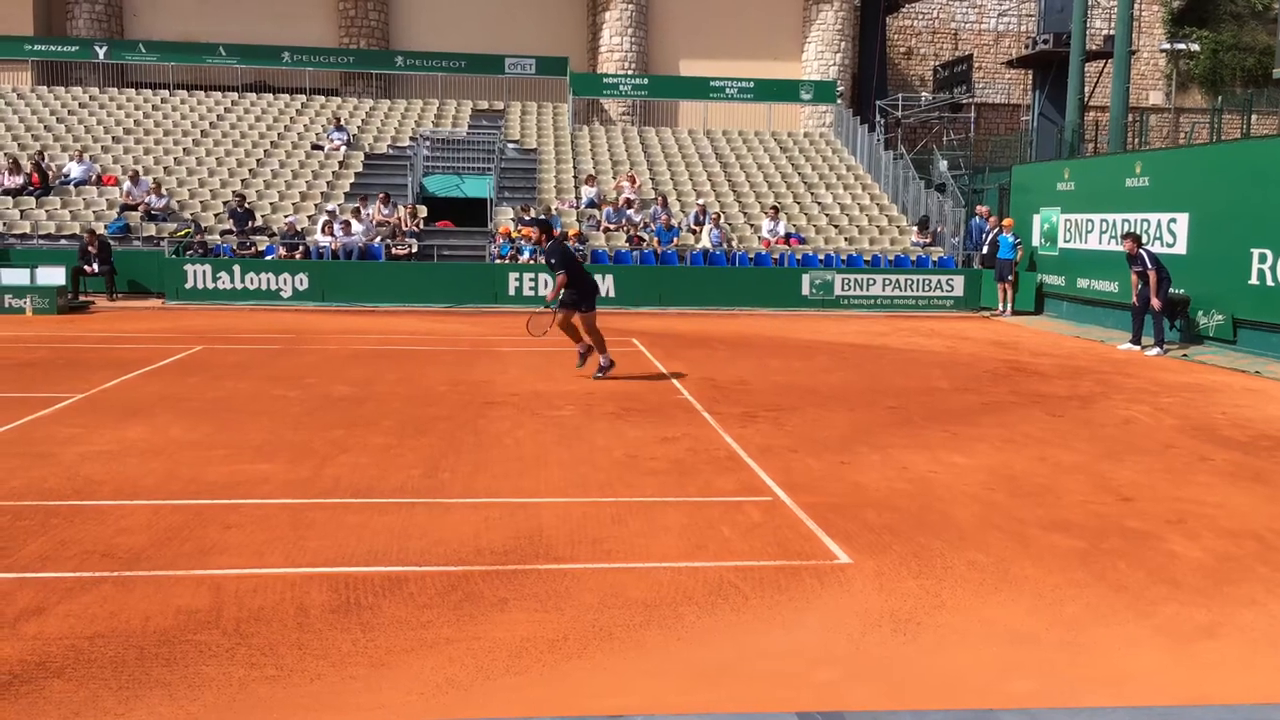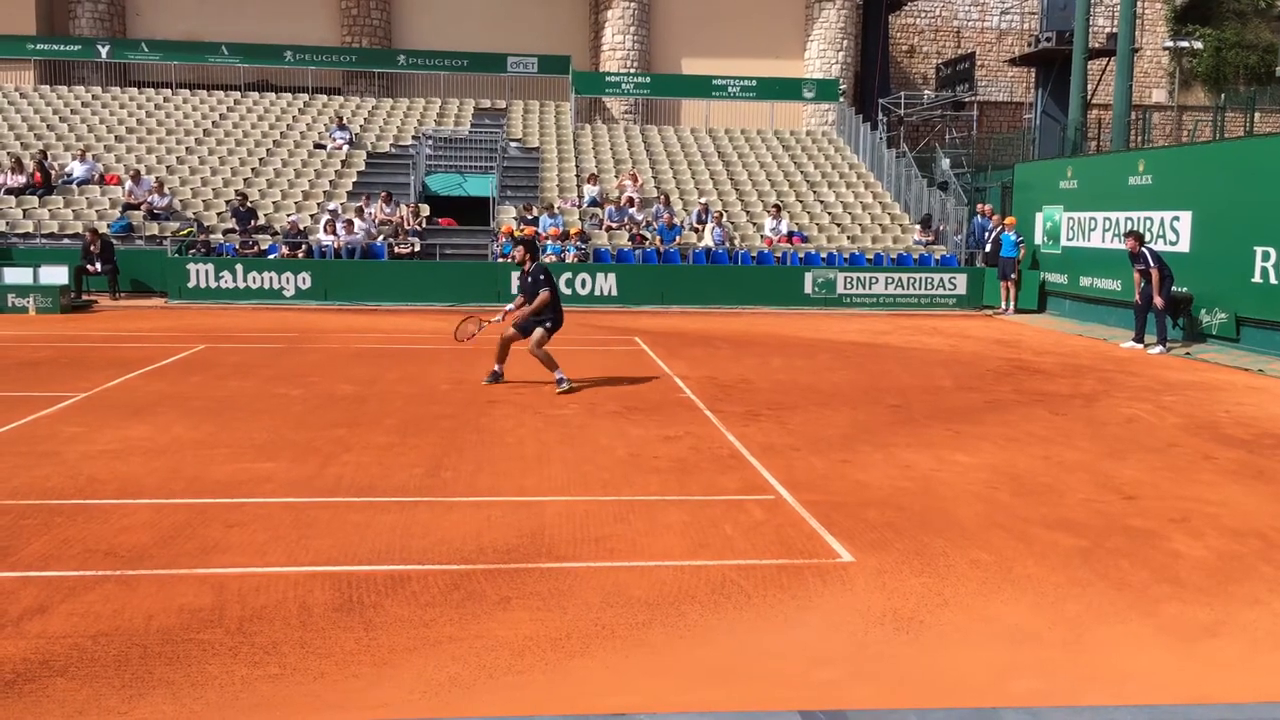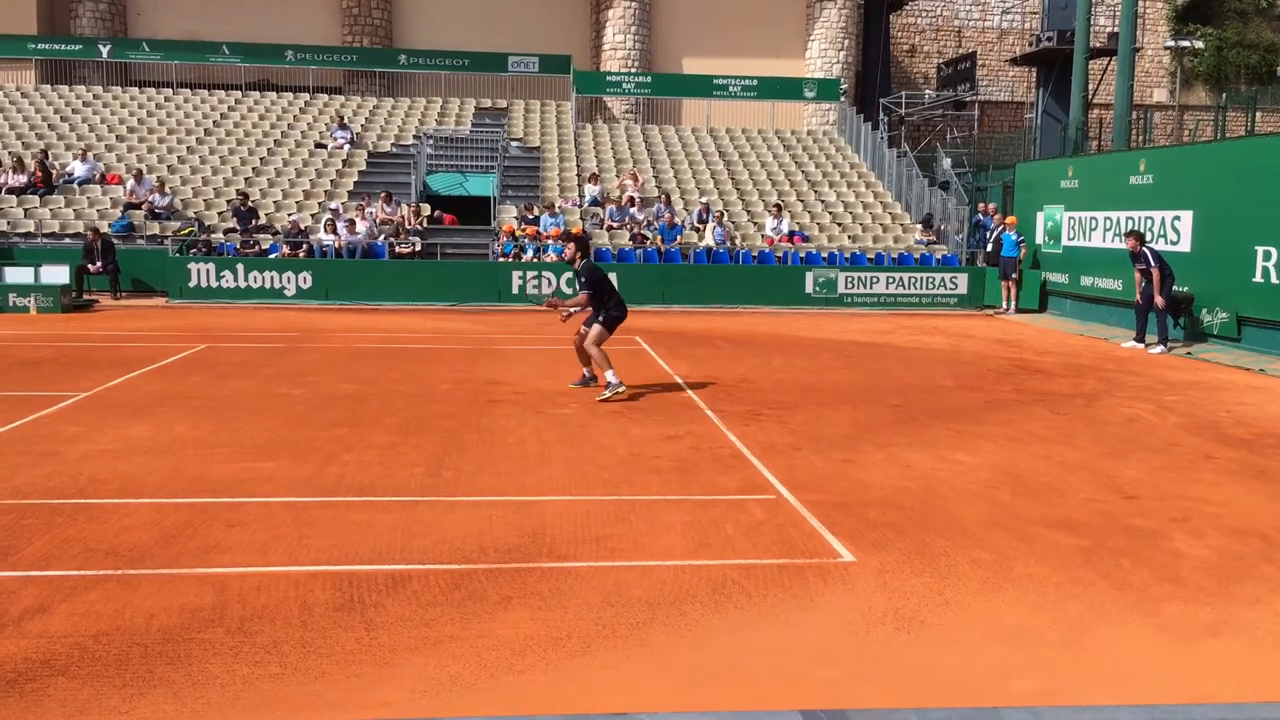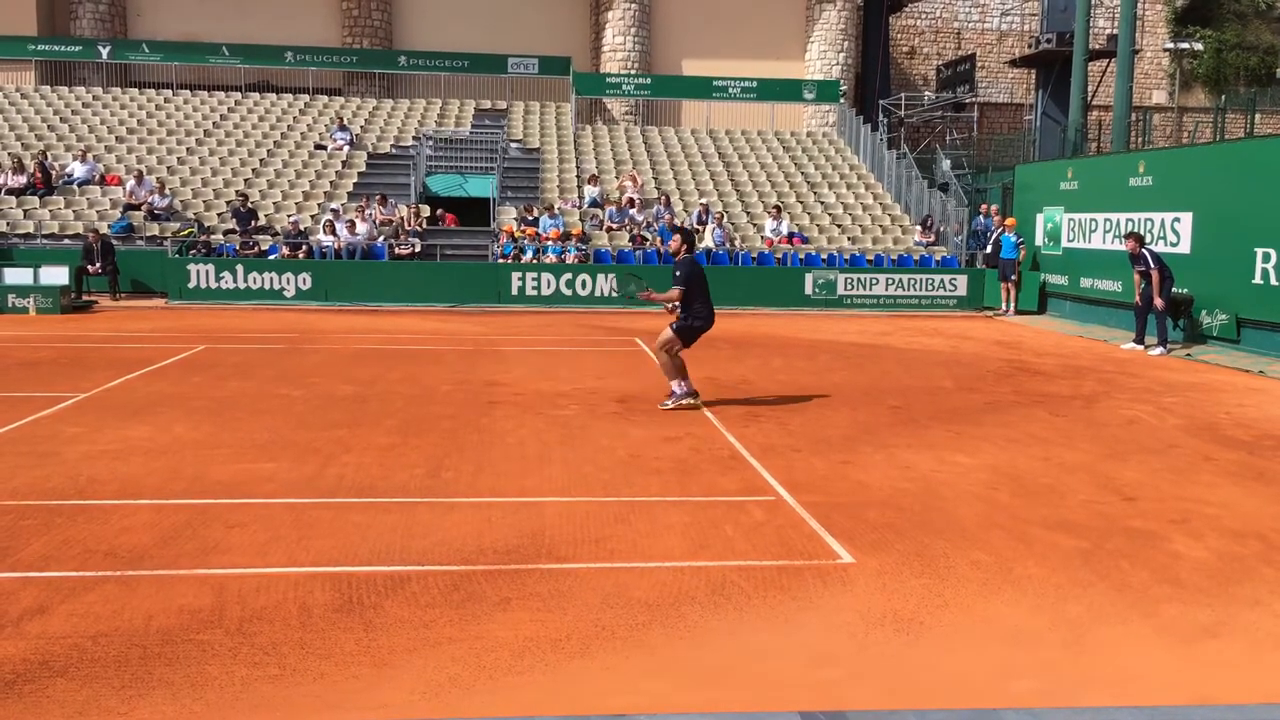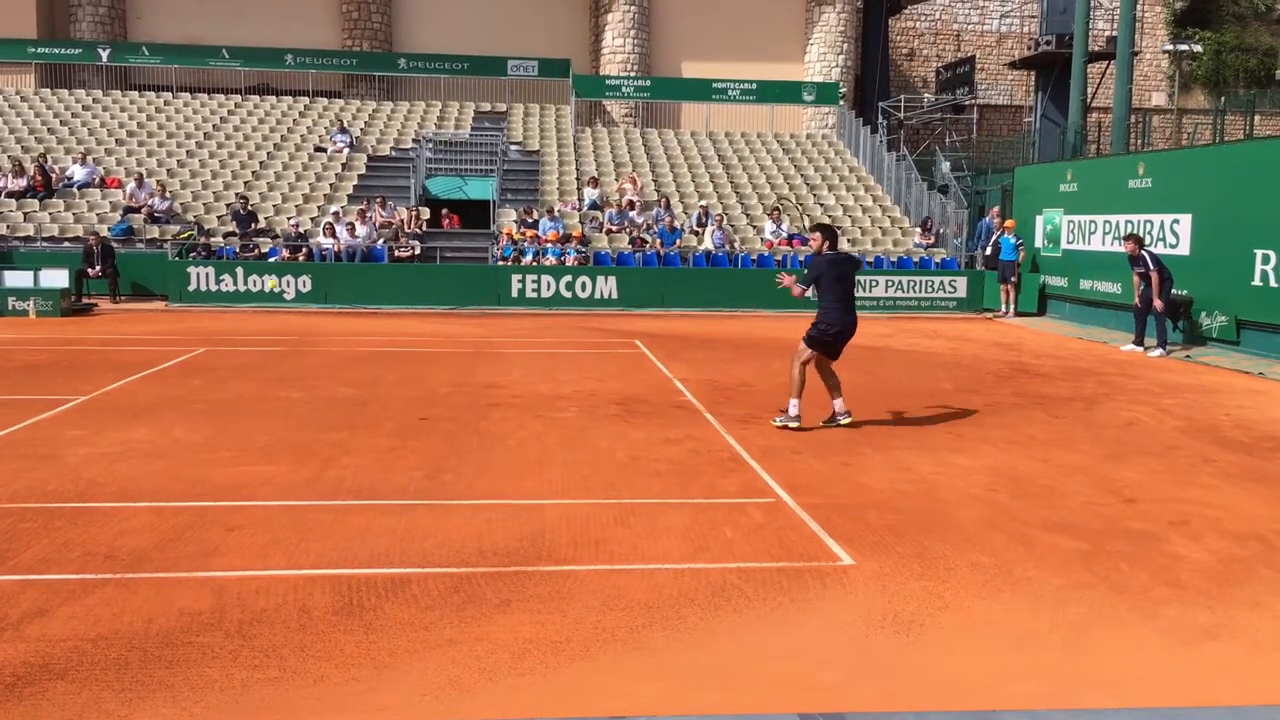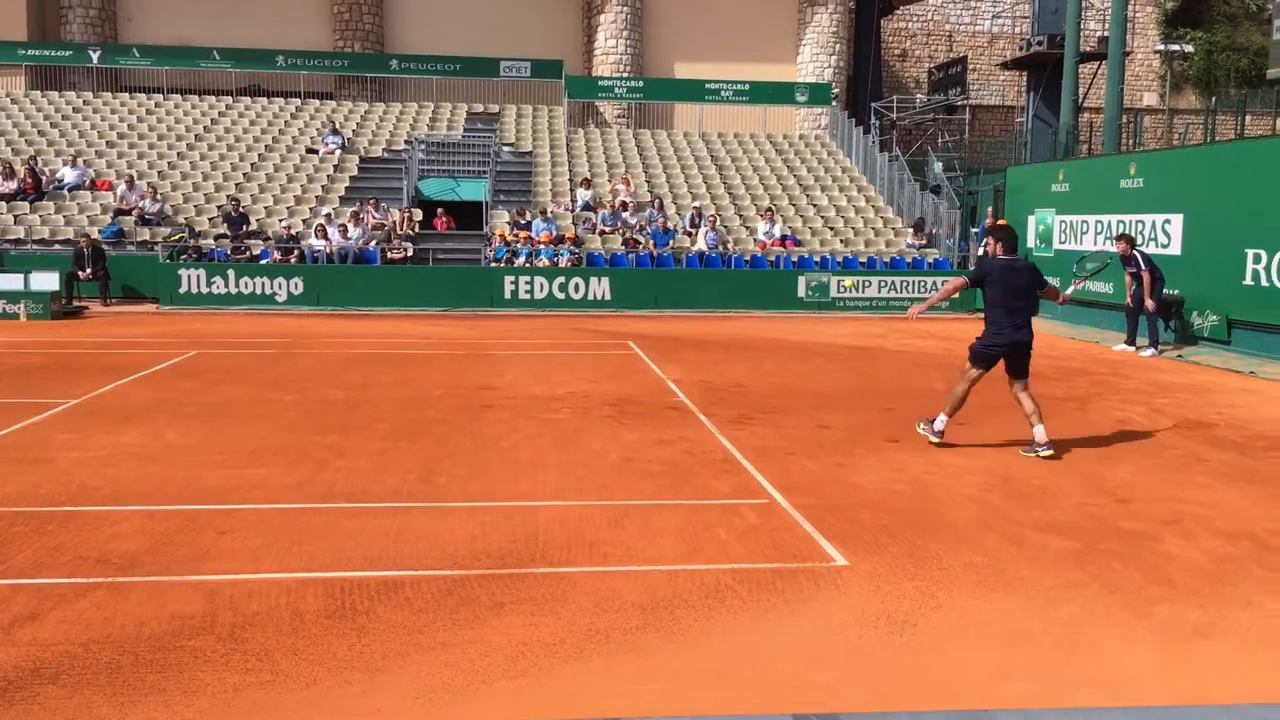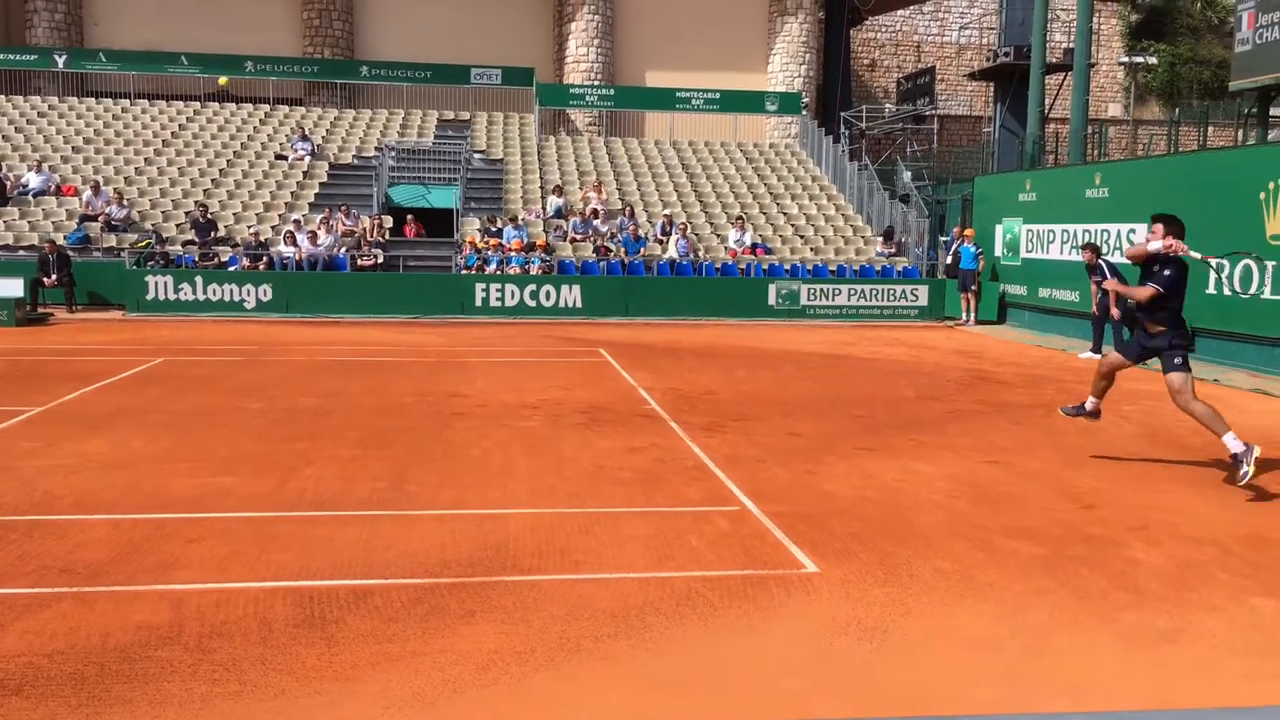
dt=0.4s
person 1, frame 1
left shoulder: (553, 252)
right shoulder: (555, 245)
left elbow: (562, 278)
left wrist: (553, 293)
left hip: (583, 289)
right hip: (573, 288)
left knee: (589, 329)
right knee: (561, 322)
left ankle: (606, 362)
right ankle: (584, 349)
person 1, frame 2
left shoulder: (540, 271)
right shoulder: (524, 274)
left elbow: (546, 296)
right elbow: (523, 297)
left wrist: (527, 311)
right wrist: (507, 310)
left hip: (550, 317)
right hip: (533, 317)
left knee: (533, 346)
right knee: (505, 338)
left ankle: (562, 378)
right ankle: (498, 372)
person 1, frame 3
left shoulder: (587, 270)
right shoulder: (582, 269)
left elbow: (583, 300)
left wrist: (559, 304)
right wrist: (571, 311)
left hip: (613, 311)
right hip: (603, 310)
left knee: (590, 343)
right knee: (578, 340)
left ankle: (614, 382)
right ankle: (589, 376)
person 1, frame 4
left shoulder: (683, 265)
right shoulder: (689, 263)
left elbow: (675, 295)
left wrist: (654, 296)
right wrist: (676, 306)
left hip: (695, 318)
right hip: (699, 316)
left knee: (660, 347)
right knee: (671, 350)
left ankle: (679, 391)
right ankle: (686, 391)
person 1, frame 5
left shoulder: (817, 263)
right shoulder: (847, 260)
left elbow: (798, 293)
right elbow: (859, 263)
left wrist: (791, 283)
left hip: (829, 322)
right hip: (848, 324)
left knee: (798, 361)
right knee: (821, 364)
left ankle: (792, 413)
right ankle: (841, 412)
person 1, frame 6
left shoulder: (989, 267)
right shoulder: (1029, 269)
left elbow: (956, 284)
right elbow: (1050, 293)
left wrist: (925, 304)
right wrist: (1061, 297)
left hip: (995, 339)
right hip: (1022, 339)
left knee: (966, 382)
right knee: (1021, 391)
left ankle: (937, 427)
right ankle: (1041, 441)
person 1, frame 7
left shoulder: (1174, 266)
right shoulder: (1154, 258)
left elbow: (1143, 296)
right elbow: (1130, 253)
left wrist: (1118, 287)
right wrist: (1160, 246)
left hip: (1170, 338)
right hip: (1146, 334)
left knee: (1185, 400)
right knee: (1105, 366)
left ankle: (1240, 451)
right ankle: (1091, 407)
